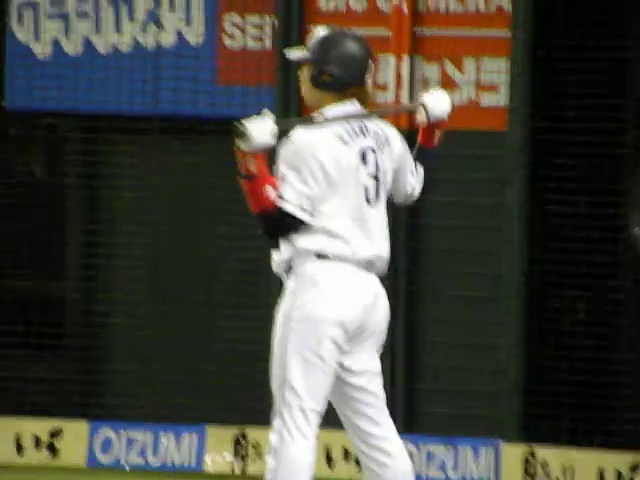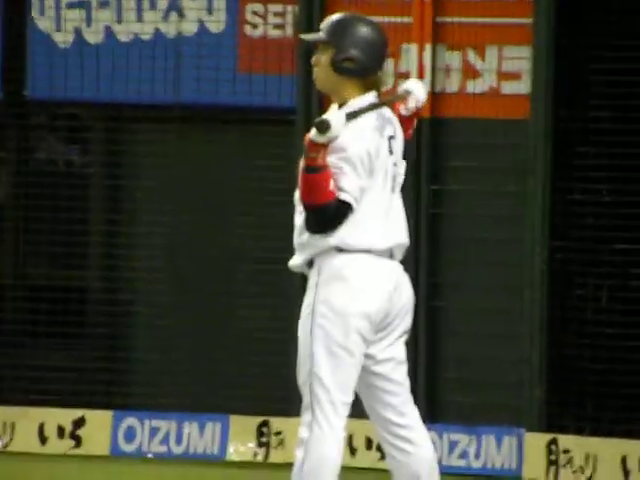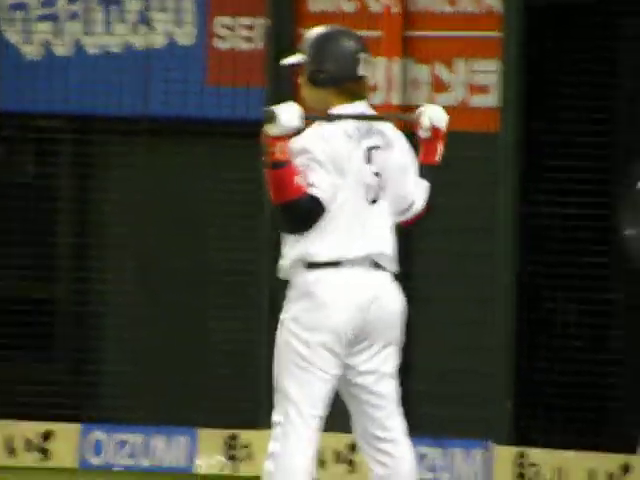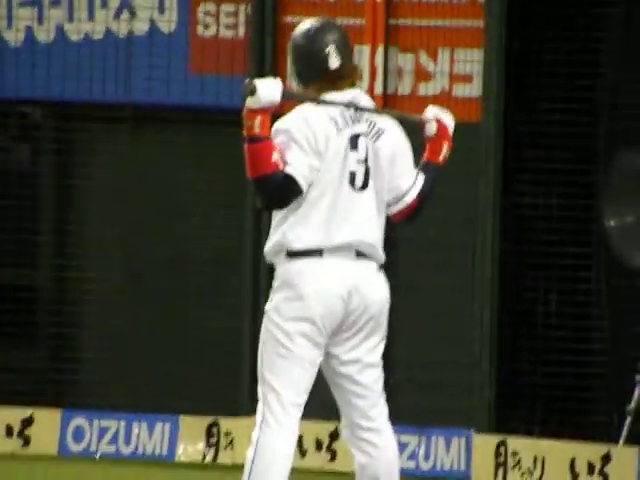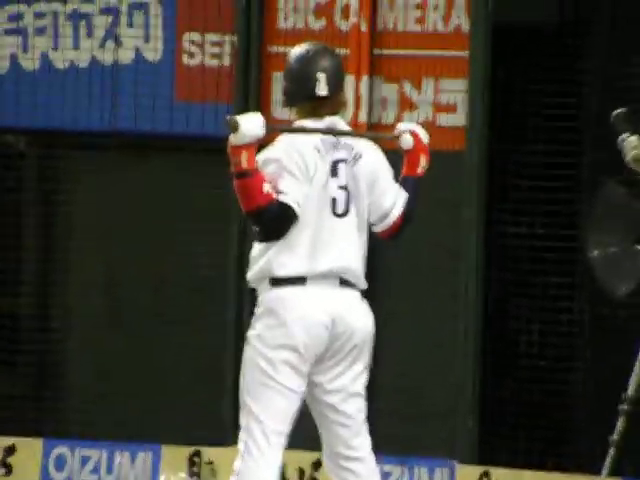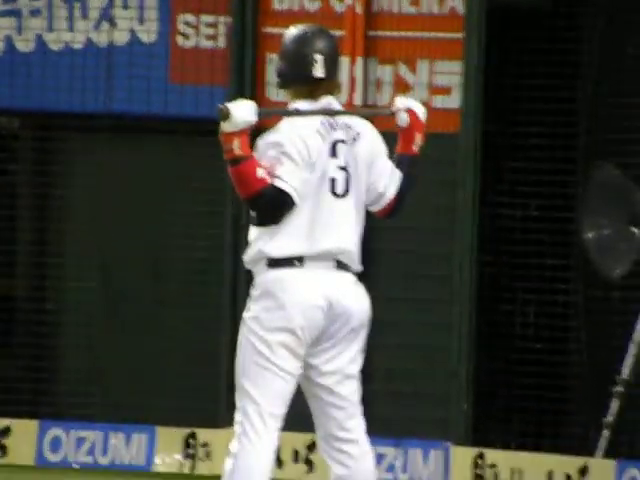
dt=0.4s
person 1, frame 1
left shoulder: (309, 141)
right shoulder: (384, 135)
left elbow: (277, 224)
right elbow: (409, 189)
left wrist: (251, 157)
right wrist: (431, 128)
left hip: (320, 287)
right hip: (367, 290)
left knee: (295, 420)
right knee: (374, 423)
person 1, frame 2
left shoulder: (348, 132)
right shoulder: (384, 119)
left elbow: (323, 218)
left wrist: (316, 149)
left hip: (344, 279)
right hip: (387, 278)
left knee: (325, 411)
right knee: (397, 411)
person 1, frame 3
left shoulder: (320, 137)
right shoulder: (392, 137)
left elbow: (297, 216)
right elbow: (412, 210)
left wrist: (277, 145)
right wrist: (432, 144)
left hip: (323, 291)
right hip: (379, 291)
left knee: (296, 422)
right knee: (383, 424)
person 1, frame 4
left shoulder: (304, 121)
right shoulder: (388, 129)
left elbow: (274, 192)
right elbow: (408, 205)
left wrist: (257, 120)
right wrist: (438, 145)
left hip: (308, 279)
right hip: (365, 281)
left knee: (279, 411)
right knee: (368, 412)
person 1, frame 5
left shoulder: (288, 148)
right shoulder: (367, 153)
left elbow: (271, 222)
right elbow: (393, 223)
left wrist: (243, 155)
right wrist: (415, 160)
left hip: (291, 306)
right hip: (348, 309)
left knee: (261, 438)
right knee: (351, 443)
person 1, frame 6
left shoulder: (289, 133)
right shoulder: (363, 133)
left elbow: (267, 208)
right elbow: (389, 202)
left wrist: (236, 142)
right wrist: (411, 135)
left hip: (288, 289)
right hip: (343, 291)
left knee: (257, 421)
right knee: (345, 423)
